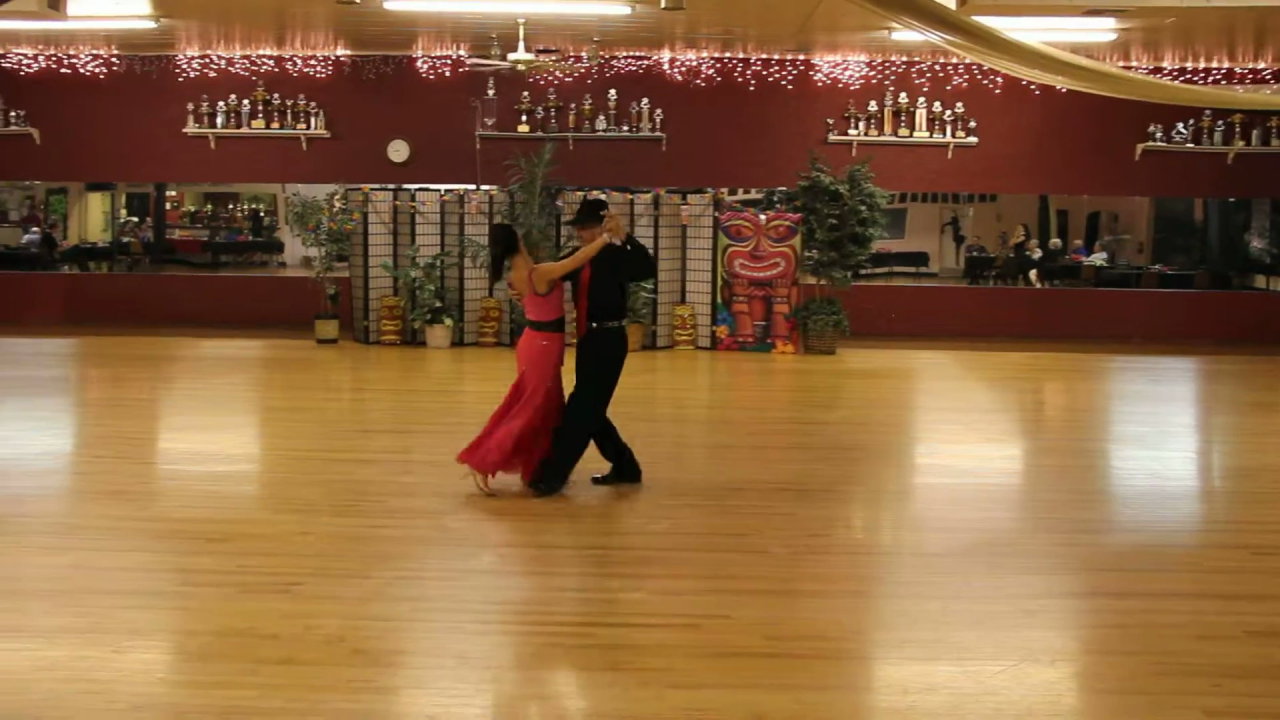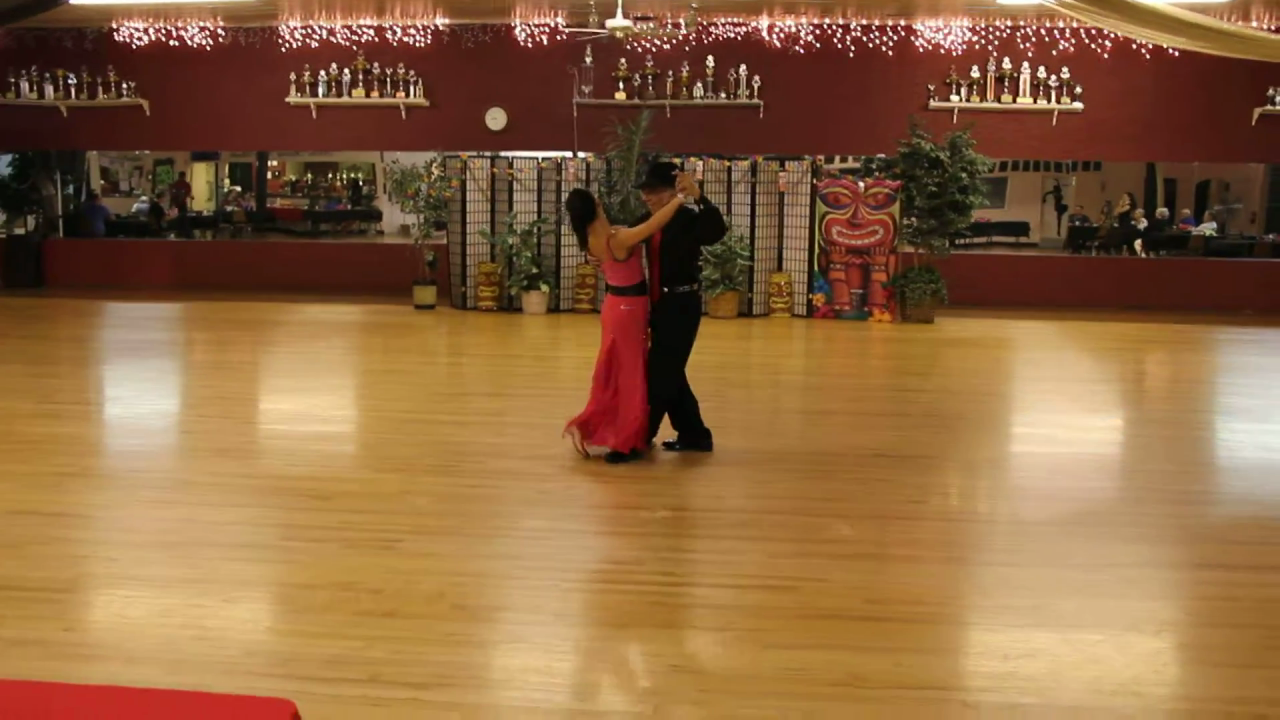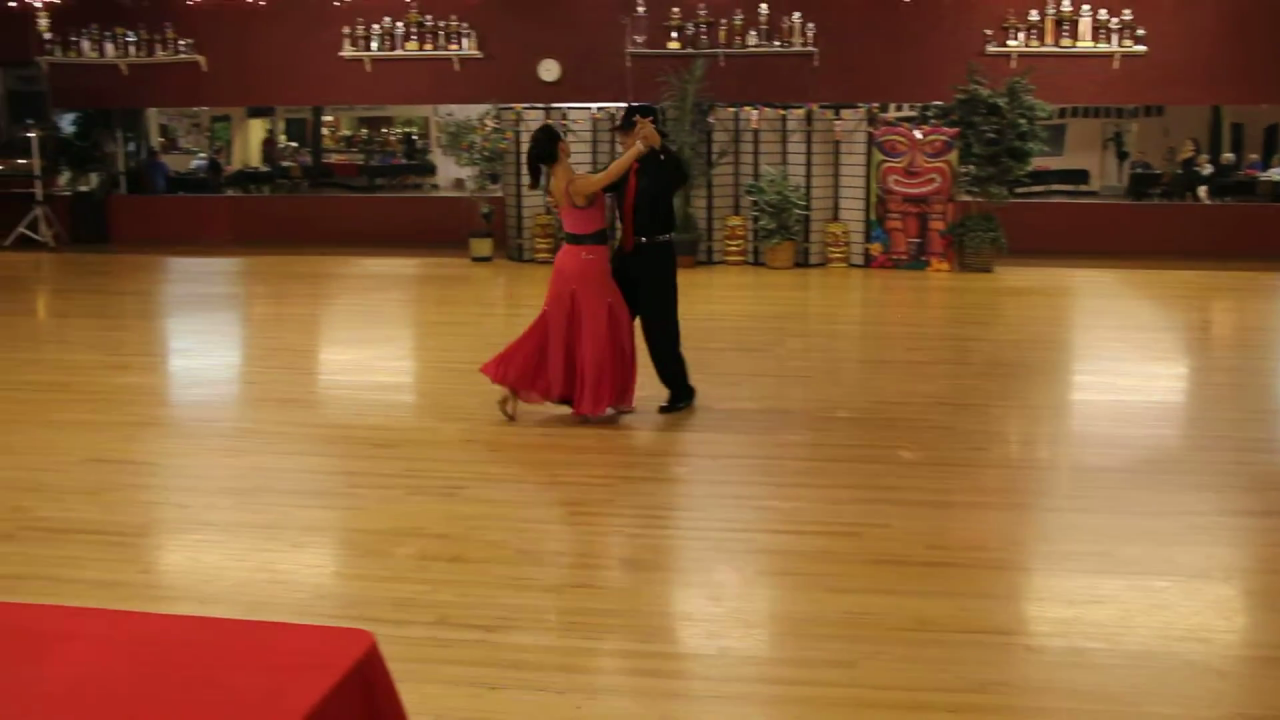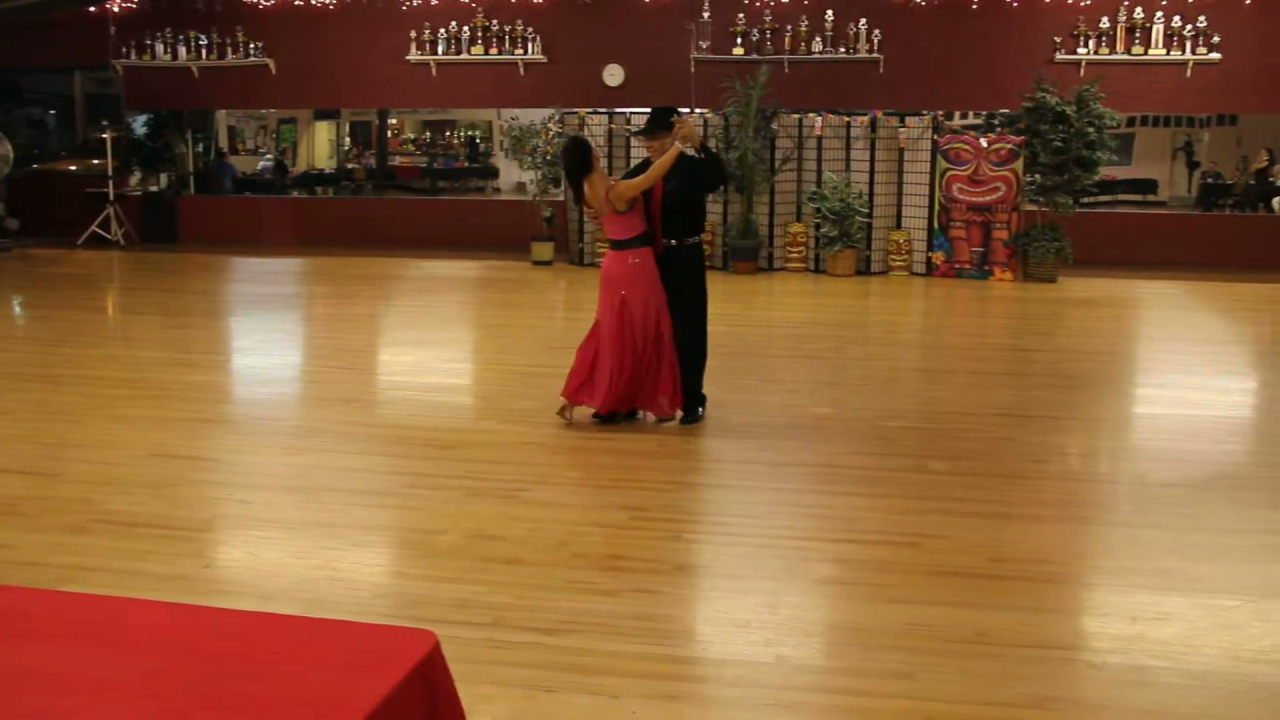
dt=1s
person 1, frame 1
left shoulder: (616, 257)
left elbow: (647, 268)
left wrist: (624, 237)
left hip: (609, 340)
right hip: (589, 339)
left knee: (581, 407)
right knee: (590, 408)
left ankle: (552, 474)
right ankle: (626, 466)
person 1, frame 2
left shoulder: (689, 220)
right shoulder: (651, 221)
left elbow: (716, 230)
left wrist: (697, 197)
left hip: (681, 304)
right hip: (662, 303)
left knee: (660, 372)
right knee: (669, 371)
right ankle: (695, 434)
person 1, frame 3
left shoulder: (659, 167)
right shoulder: (625, 167)
left elbow: (680, 177)
left wrist: (656, 145)
left hip: (656, 254)
right hip: (627, 252)
left knee: (659, 326)
left ankle: (681, 390)
person 1, frame 4
left shoulder: (692, 167)
right shoulder: (644, 169)
left elbow: (718, 178)
left wrist: (698, 143)
left hip: (685, 257)
right hip: (653, 256)
left knee: (688, 330)
left ankle: (692, 400)
person 2, frame 1
left shoulder: (515, 276)
right shoulder: (540, 273)
right elbow: (579, 259)
right wrist: (606, 236)
left hip: (534, 342)
right hip: (544, 346)
left knee: (546, 409)
right knee: (526, 411)
left ankle: (534, 467)
right ankle: (480, 463)
person 2, frame 2
left shoulder: (592, 241)
right shoulder: (619, 239)
right elbow: (656, 222)
right wrist: (682, 196)
left hip: (616, 306)
right hip: (629, 310)
left knee: (616, 375)
right knee: (629, 377)
person 2, frame 3
left shoulder: (556, 183)
right shoulder: (578, 185)
right elbow: (613, 172)
right wrist: (641, 145)
left hip: (569, 259)
right hip: (589, 262)
left knee: (555, 327)
right knee: (605, 329)
left ankle: (513, 387)
right ankle: (597, 399)
person 2, frame 4
left shoulder: (589, 193)
right shoulder: (617, 191)
right elbow: (653, 174)
right wrist: (679, 145)
left hip: (615, 264)
right hip: (636, 266)
left knee: (610, 335)
right knee: (649, 335)
left ankle: (575, 396)
right ankle: (655, 402)
